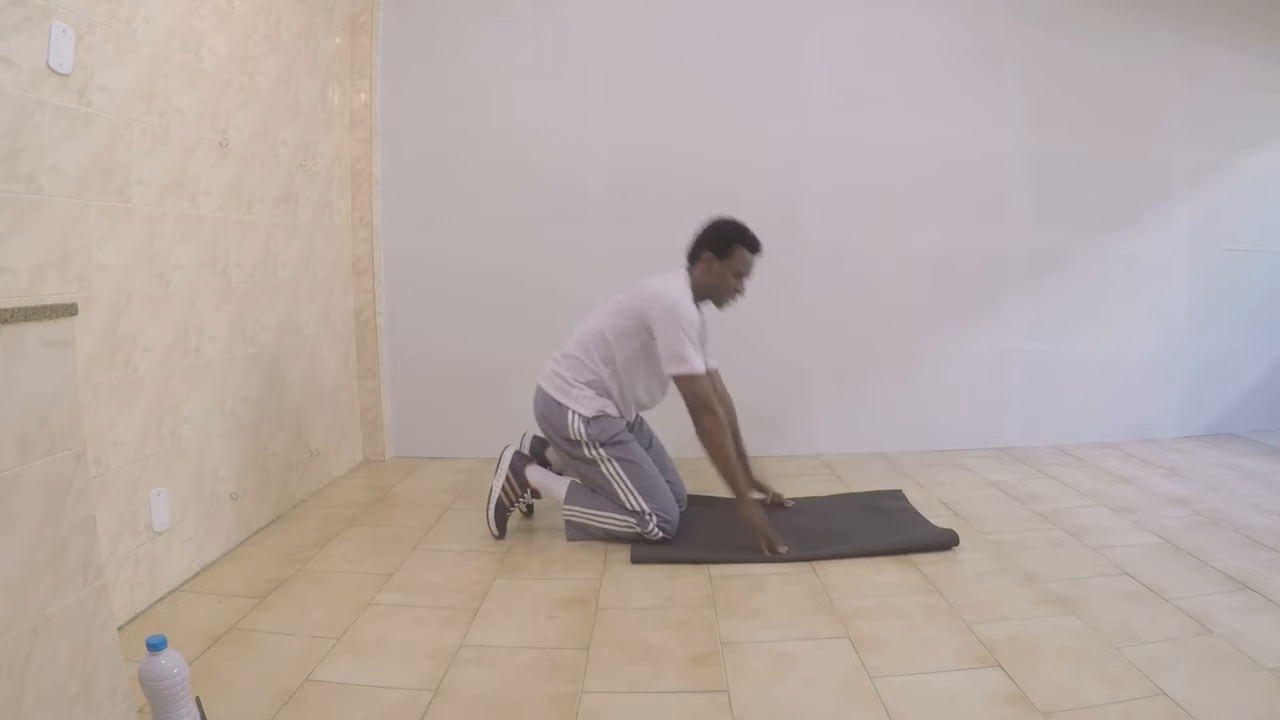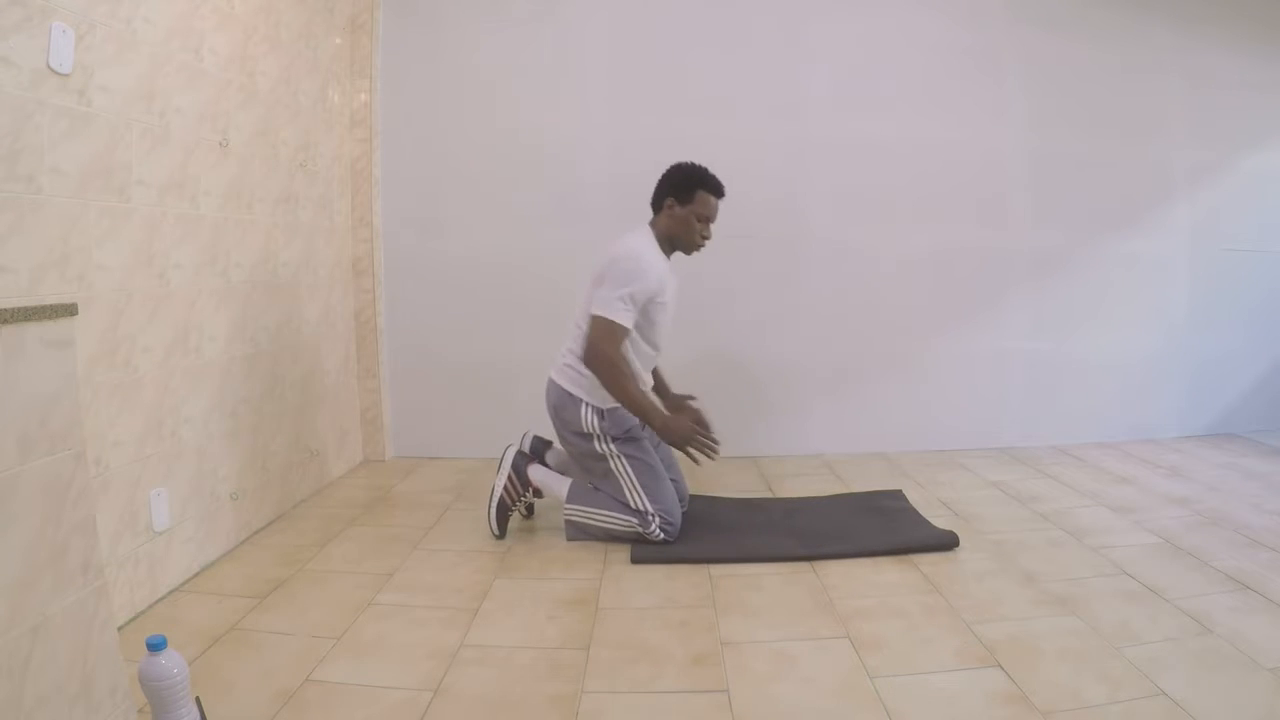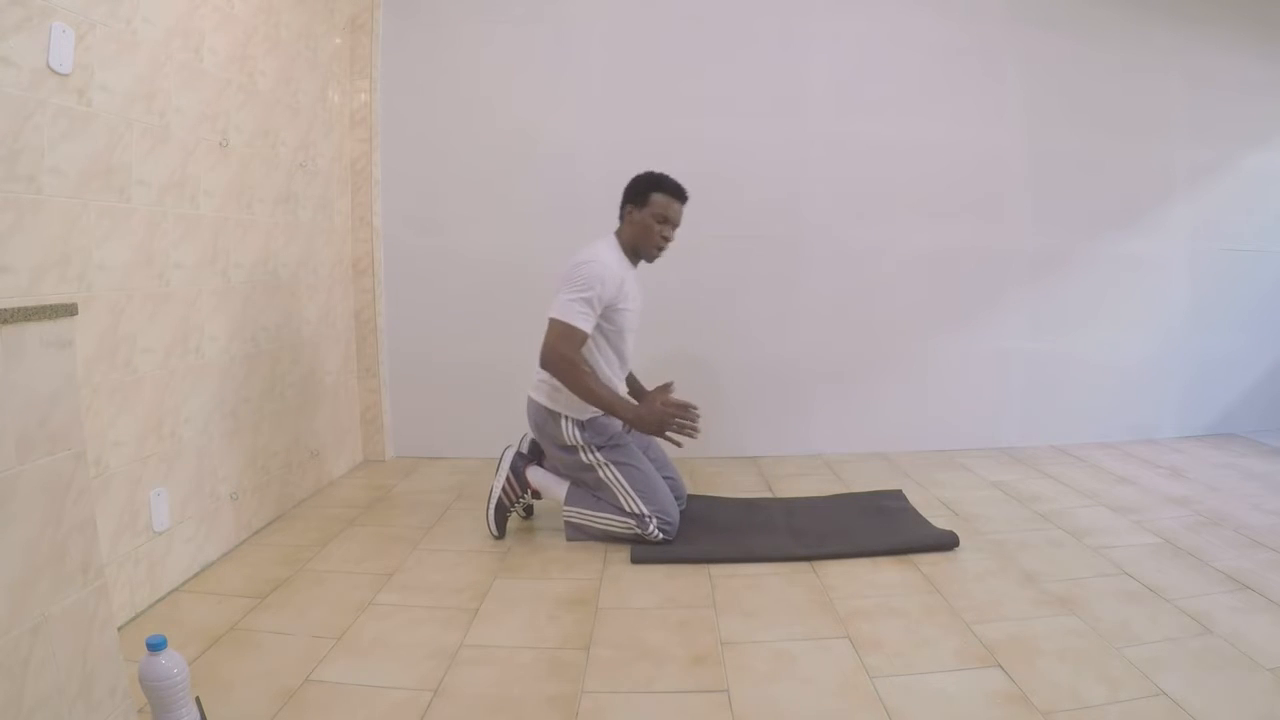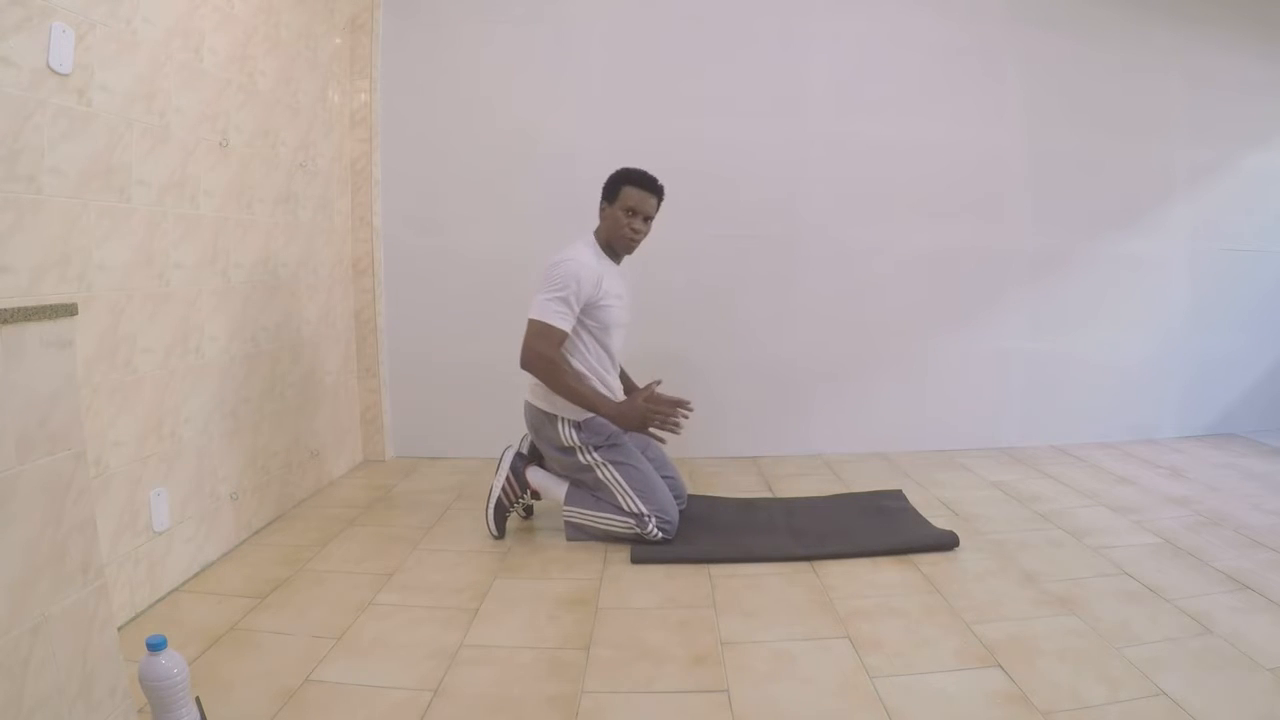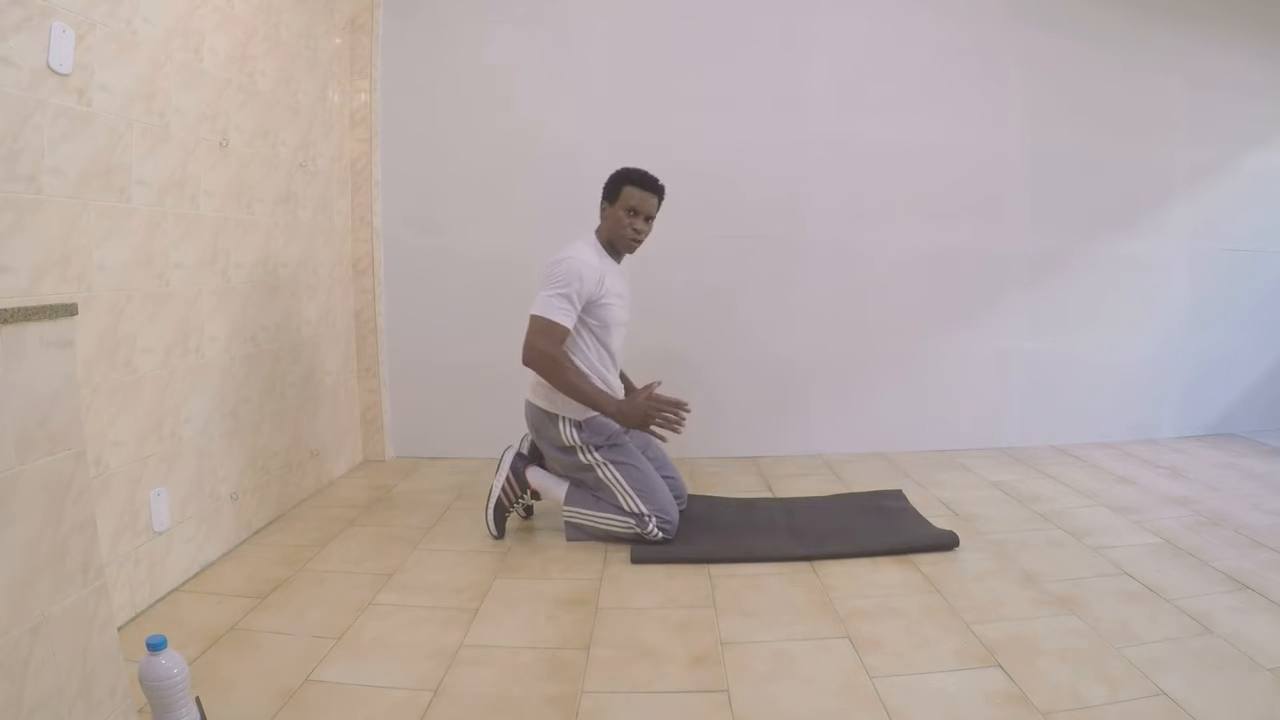
dt=0.4s
person 1, frame 1
left shoulder: (686, 304)
right shoulder: (674, 304)
left elbow: (719, 398)
right elbow: (705, 410)
left wrist: (747, 478)
right wrist: (744, 504)
left hip: (604, 405)
right hip: (574, 408)
left knee: (674, 497)
right knee: (659, 520)
left ankle: (547, 456)
right ankle: (528, 476)
person 1, frame 2
left shoulder: (653, 259)
right shoulder: (638, 261)
right elbow: (600, 354)
left wrist: (670, 399)
right wrist: (663, 423)
left hip: (611, 402)
right hip: (588, 404)
left knee: (675, 498)
right knee: (661, 521)
left ankle: (545, 457)
right ankle: (531, 477)
person 1, frame 3
left shoulder: (623, 269)
right shoulder: (599, 268)
right elbow: (556, 356)
left wrist: (644, 398)
right wrist: (634, 414)
left hip: (598, 413)
right hip: (572, 419)
left knee: (675, 496)
right knee: (660, 522)
left ankle: (542, 461)
right ankle: (531, 478)
person 1, frame 4
left shoulder: (610, 269)
right shoulder: (576, 267)
right elbow: (536, 355)
left wrist: (638, 396)
right wrist: (616, 412)
left hip: (598, 414)
right hip: (571, 421)
left knee: (674, 495)
right knee: (660, 520)
left ankle: (543, 463)
right ankle: (530, 478)
person 1, frame 5
left shoulder: (612, 268)
right shoulder: (578, 265)
right elbow: (538, 352)
left wrist: (636, 397)
right wrist: (618, 408)
left hip: (599, 414)
right hip: (571, 420)
left knee: (675, 496)
right knee: (660, 521)
left ankle: (543, 462)
right ankle: (530, 478)
